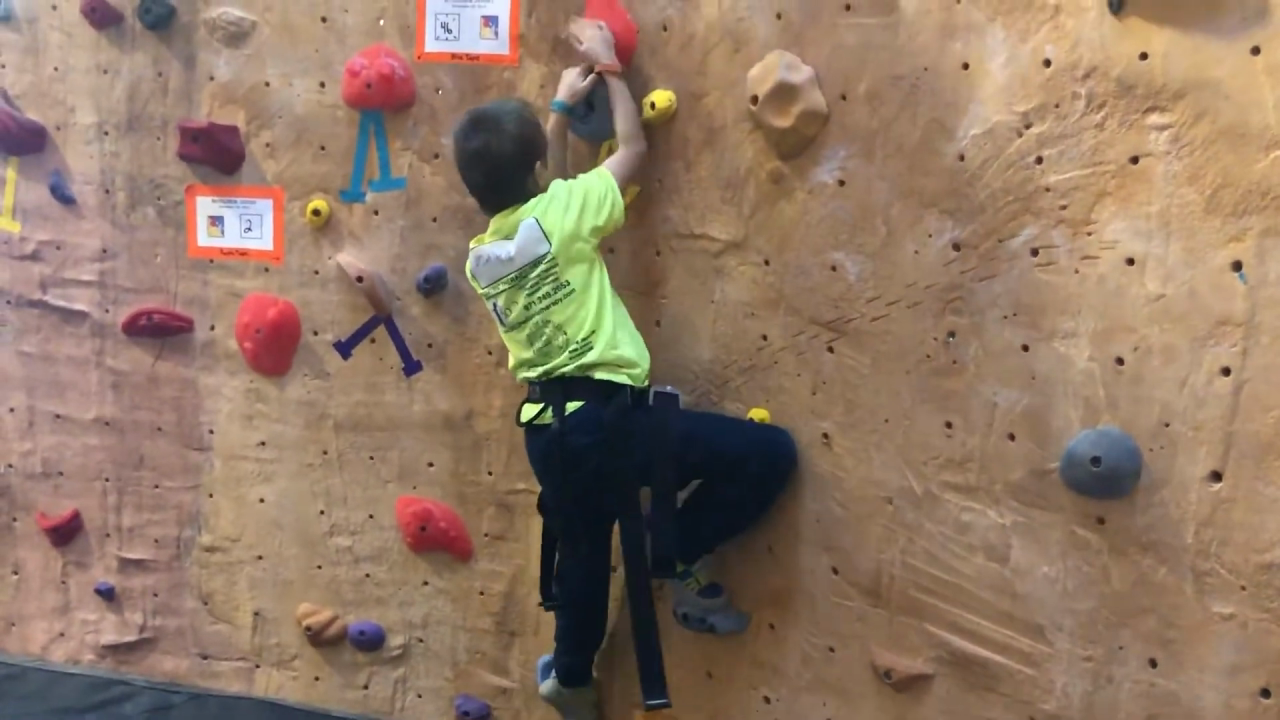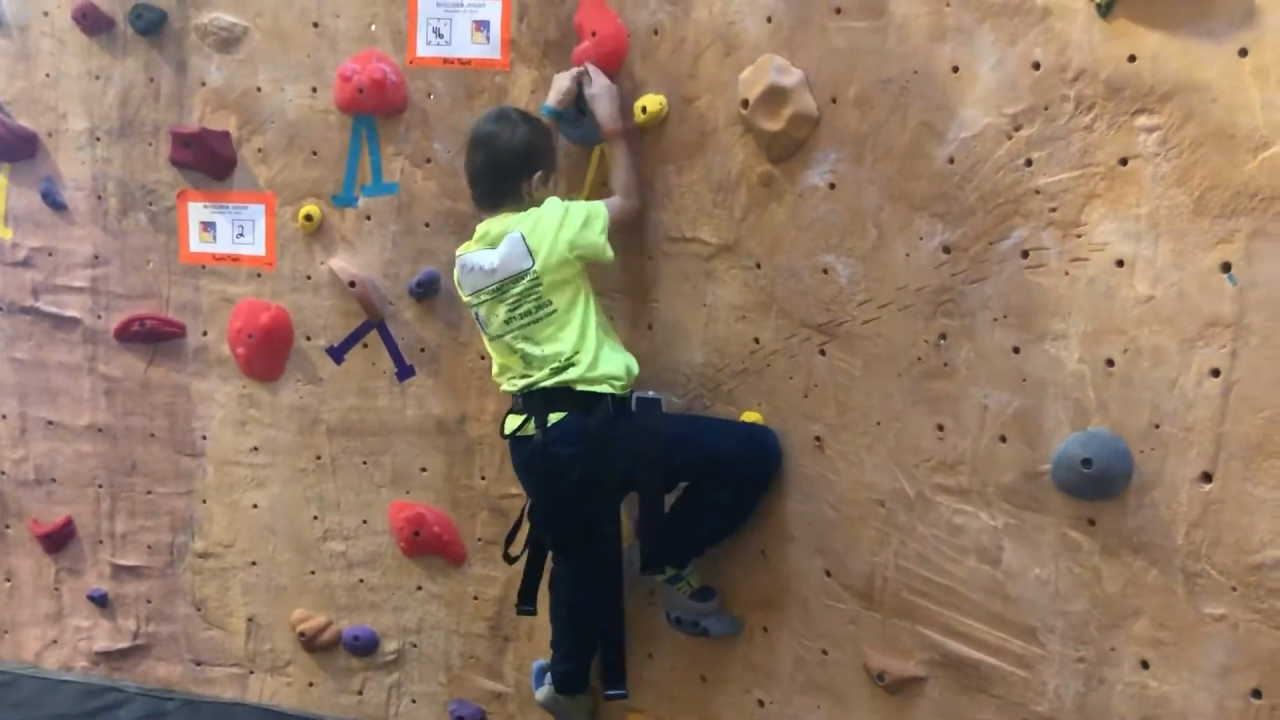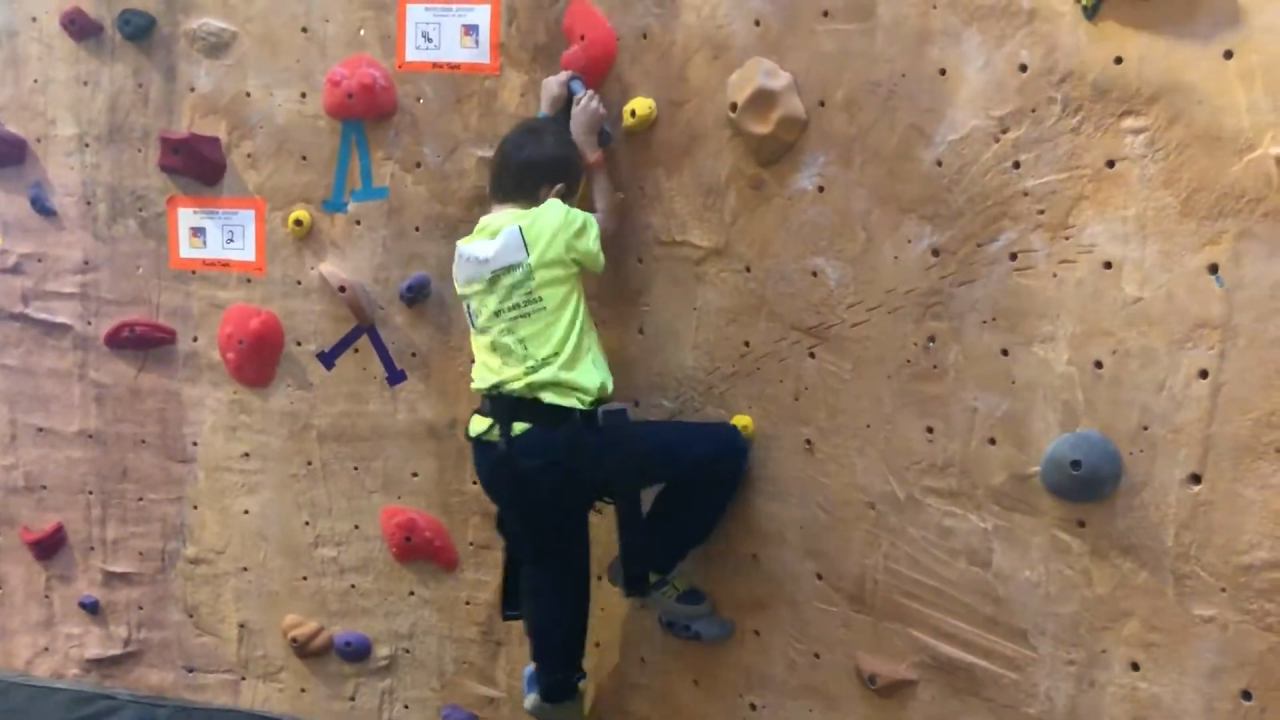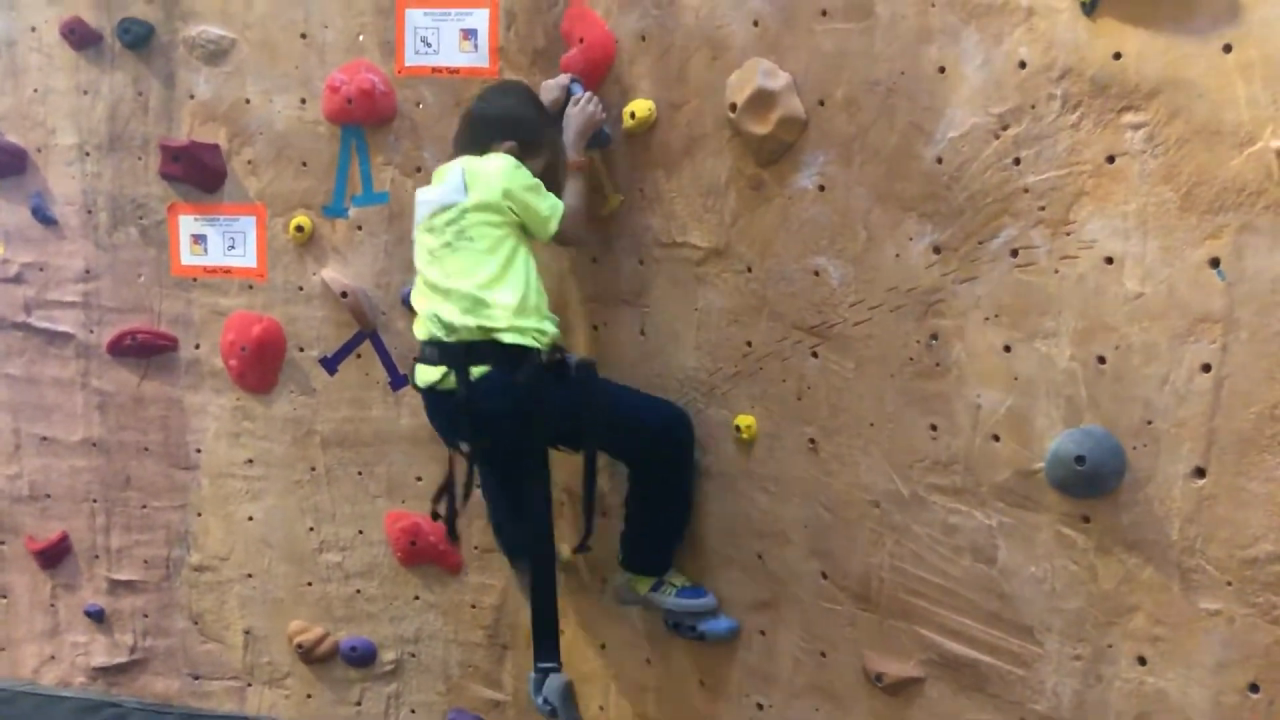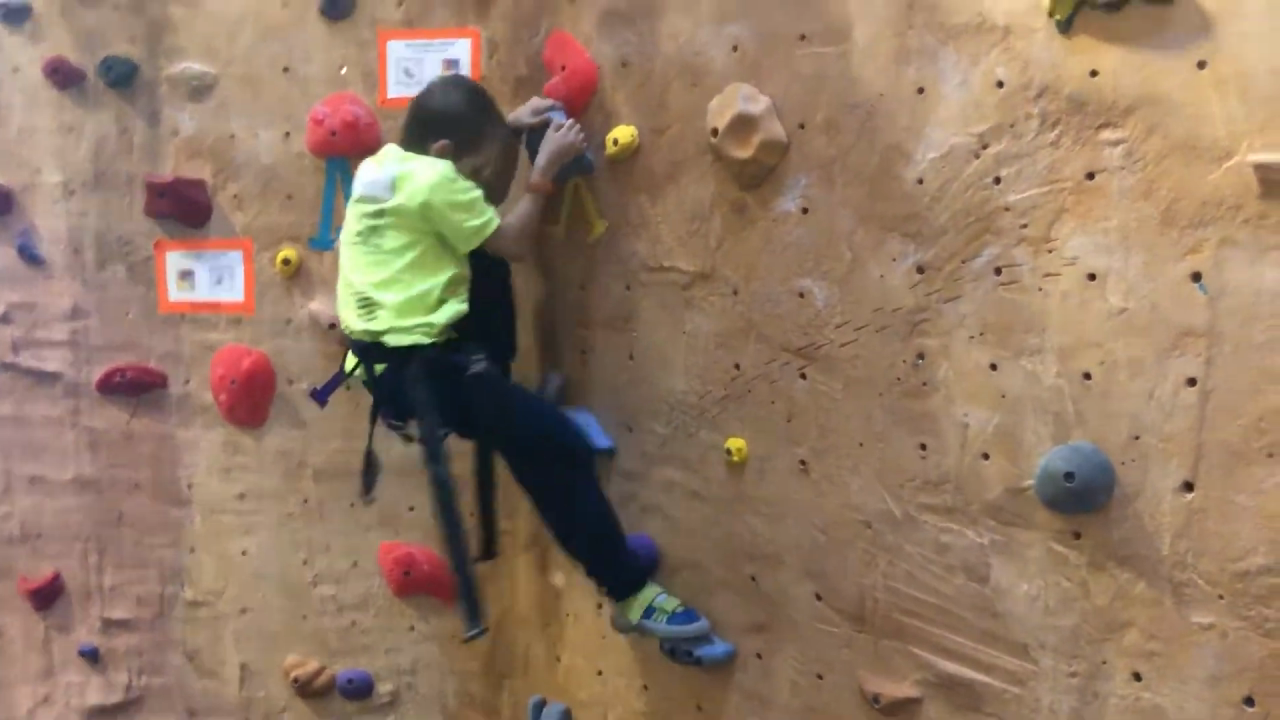
dt=0.3s
person 1, frame 1
left shoulder: (480, 255)
right shoulder: (560, 211)
right elbow: (634, 148)
left wrist: (559, 109)
right wrist: (608, 65)
left hip: (548, 428)
right hip: (607, 417)
left knee: (583, 554)
right knee: (769, 452)
right ankle: (676, 558)
person 1, frame 2
left shoulder: (469, 260)
right shoulder: (550, 227)
left elbow: (519, 202)
right elbow: (627, 203)
left wrist: (549, 115)
right wrist: (610, 119)
left hip: (532, 439)
right hip: (595, 428)
left knee: (576, 561)
right knee: (755, 451)
right ankle: (663, 561)
person 1, frame 3
left shoulder: (472, 248)
right shoulder: (551, 222)
left elbow: (522, 164)
right elbow: (605, 227)
left wrist: (549, 120)
right wrist: (587, 141)
left hip: (497, 446)
right hip: (560, 436)
left knee: (550, 568)
right knee: (719, 450)
right ankle: (644, 566)
person 1, frame 4
left shoulder: (438, 185)
right shoulder: (500, 173)
right elbow: (572, 228)
left wrist: (541, 111)
right wrist: (575, 144)
left hip: (442, 387)
right hip: (505, 378)
left knee: (514, 482)
right knee: (664, 431)
right ankle: (645, 572)
person 1, frame 5
left shoulder: (381, 163)
right shoulder: (435, 180)
left elbow: (482, 203)
right elbow: (510, 242)
left wrist: (510, 137)
right wrist: (546, 167)
left hip: (389, 351)
right hip: (418, 363)
left knee: (484, 269)
right knee: (559, 450)
left ankle: (500, 394)
right ankle: (630, 593)
